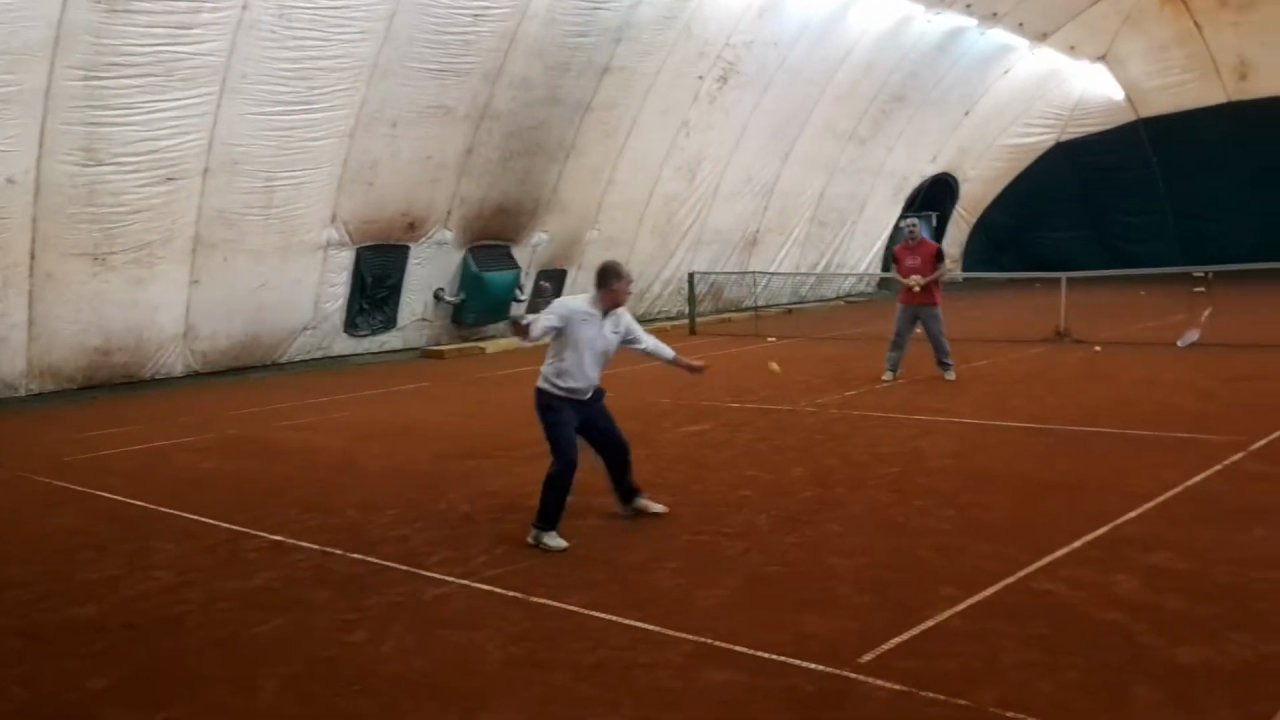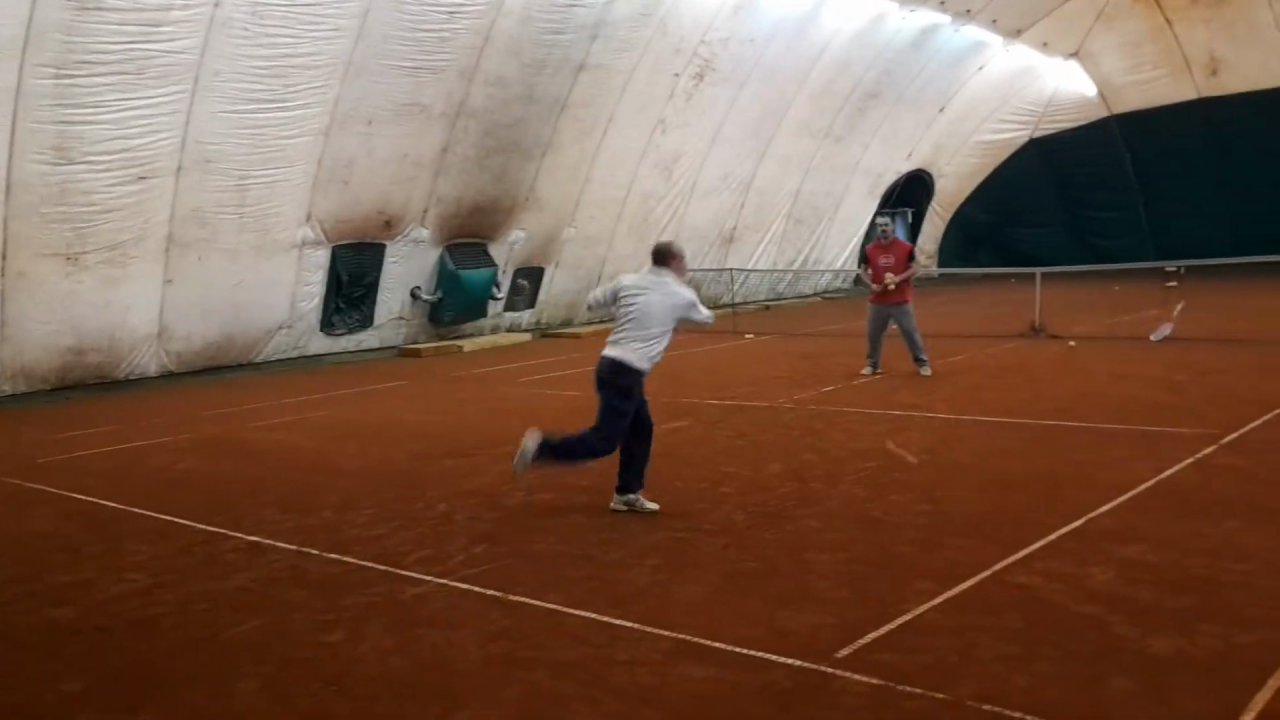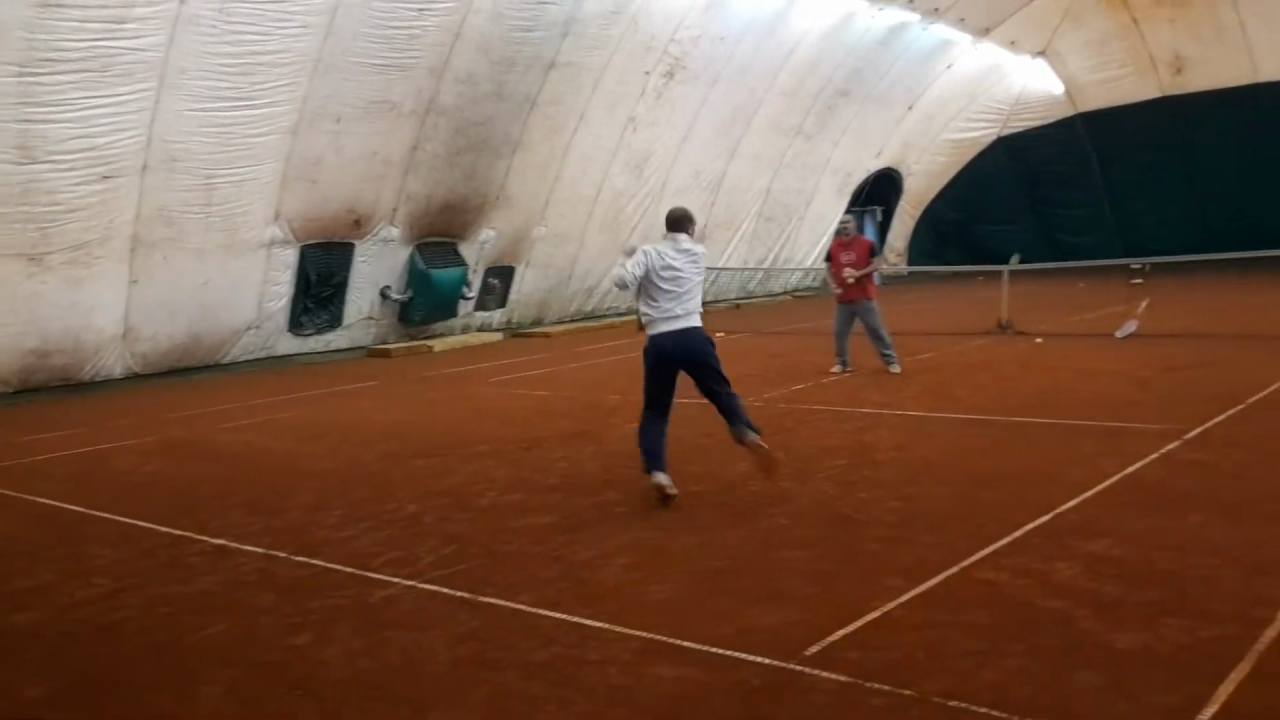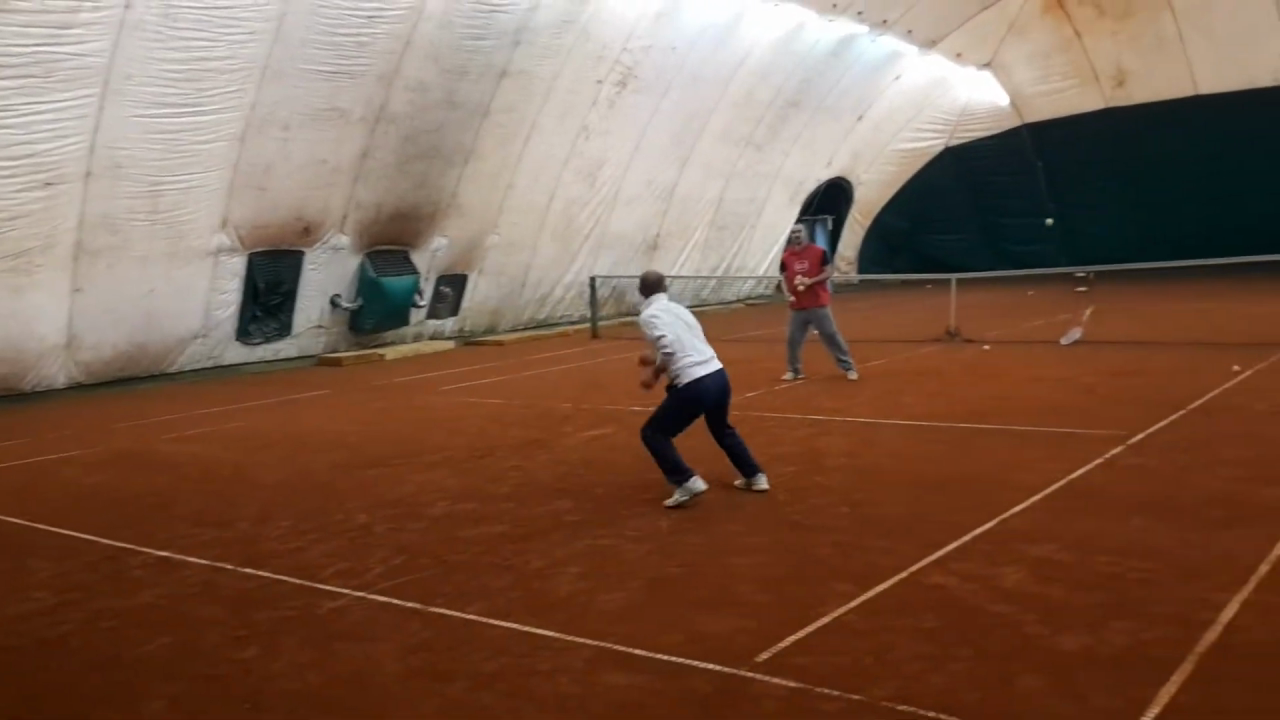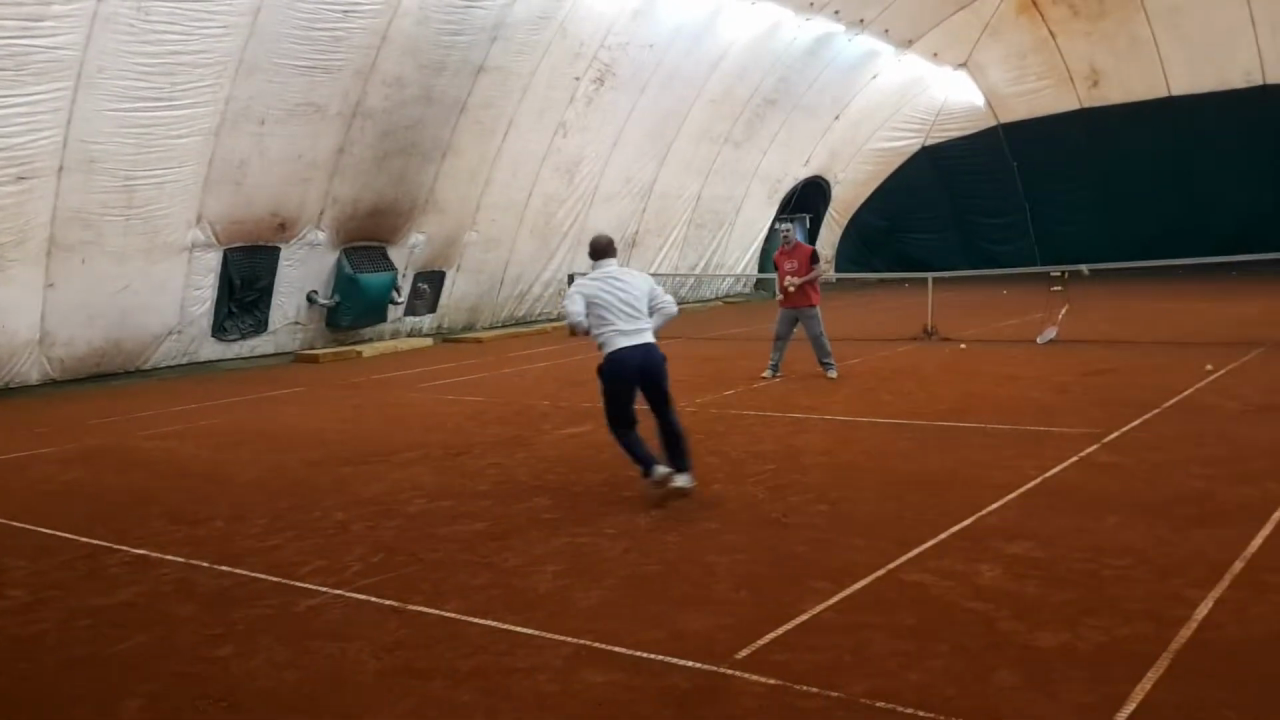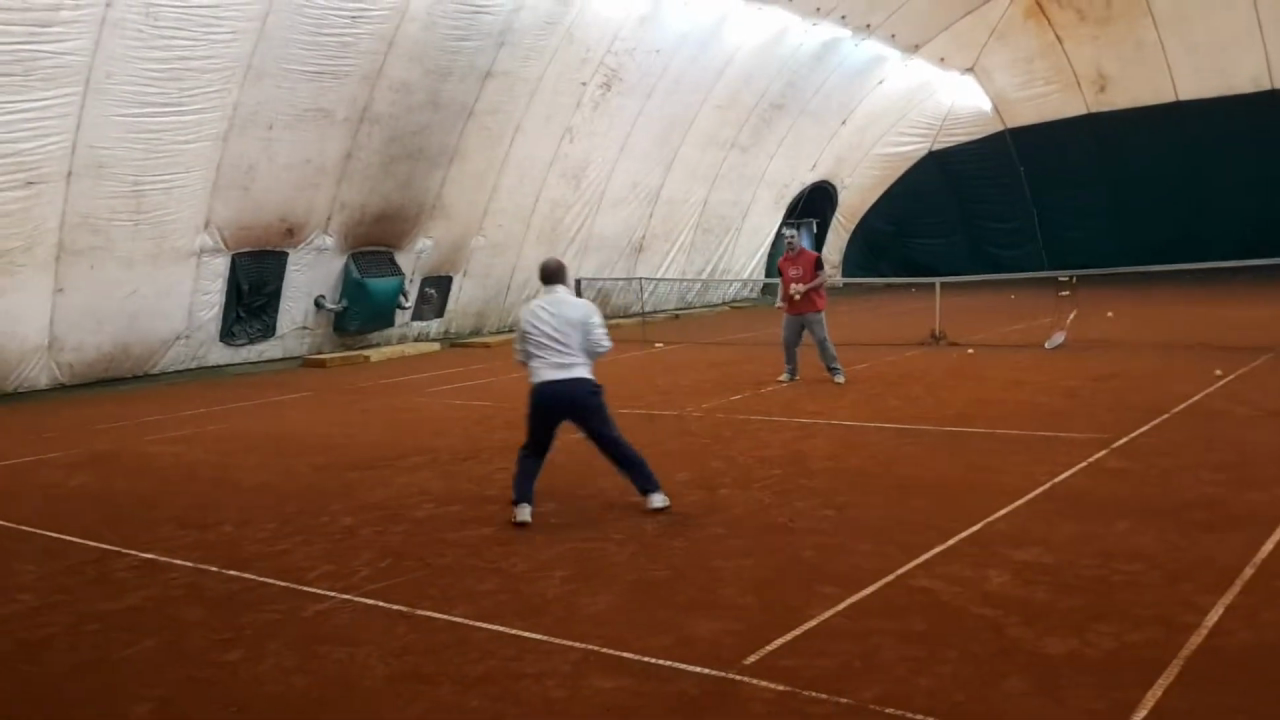
dt=0.3s
person 1, frame 1
left shoulder: (621, 319)
right shoulder: (567, 307)
left elbow: (646, 342)
right elbow: (534, 332)
left wrist: (683, 362)
right wrist: (524, 331)
left hip: (587, 397)
right hip: (554, 398)
left knee: (617, 448)
right knee: (566, 461)
left ankle: (630, 499)
right ankle: (542, 530)
person 1, frame 2
left shoulder: (628, 283)
right shoulder: (682, 295)
left elbow: (593, 302)
right elbow: (704, 318)
right wrist: (701, 311)
left hip: (611, 366)
right hip: (625, 373)
left knee: (641, 429)
right knee: (603, 441)
left ankle: (628, 494)
right ankle: (539, 448)
person 1, frame 3
left shoulder: (648, 254)
right shoulder: (697, 252)
left elbow: (623, 281)
left wrist: (626, 260)
left hip: (660, 343)
right hip: (692, 337)
left knee: (655, 413)
right knee: (723, 394)
left ankle: (659, 473)
right ankle: (747, 435)
person 1, frame 4
left shoulder: (649, 315)
right shoulder: (679, 310)
left elbow: (668, 347)
left wrist: (656, 372)
right wrist: (659, 364)
left hip: (694, 387)
right hip: (719, 377)
left knee: (653, 434)
right knee: (722, 430)
left ankle: (687, 482)
right ankle: (755, 476)
person 1, frame 5
left shoulder: (582, 286)
right shoulder: (640, 278)
left elbow: (575, 319)
right elbow: (669, 308)
left wrist: (587, 329)
left hip: (617, 359)
right hip: (649, 352)
left knee: (623, 425)
right knee: (665, 414)
left ankle: (655, 469)
right ankle: (682, 472)
person 1, frame 6
left shoulder: (527, 313)
right shoulder: (584, 307)
left elbow: (522, 357)
right elbow: (601, 346)
left hip: (544, 391)
right hip: (579, 386)
left knee: (534, 450)
right knee: (613, 443)
left ankle: (522, 506)
right ankle: (653, 493)
